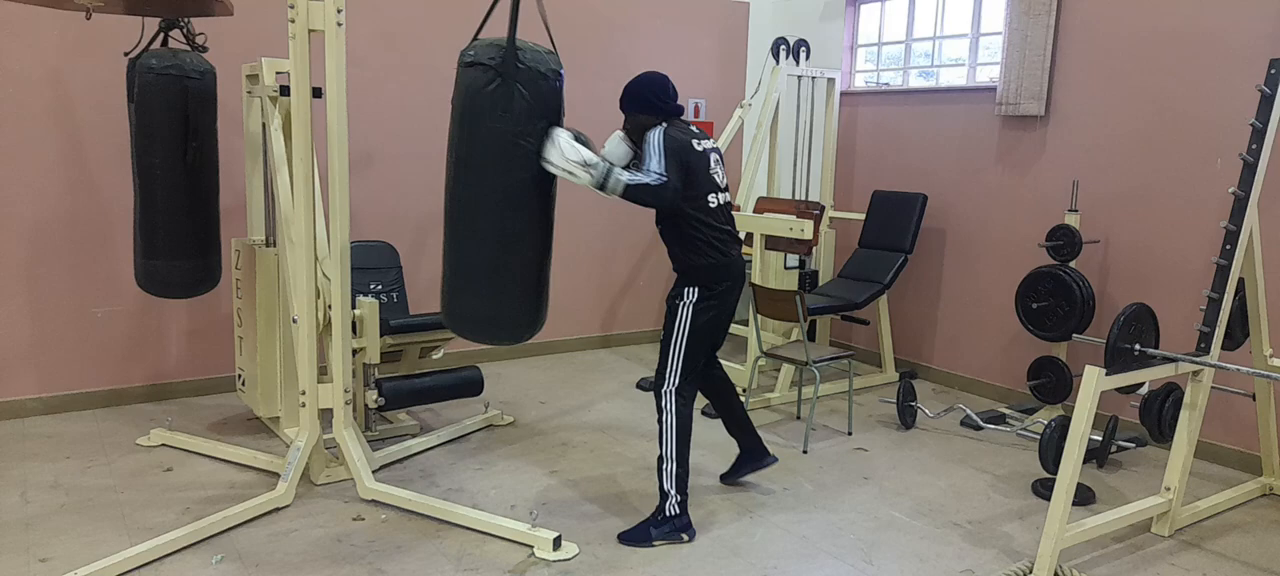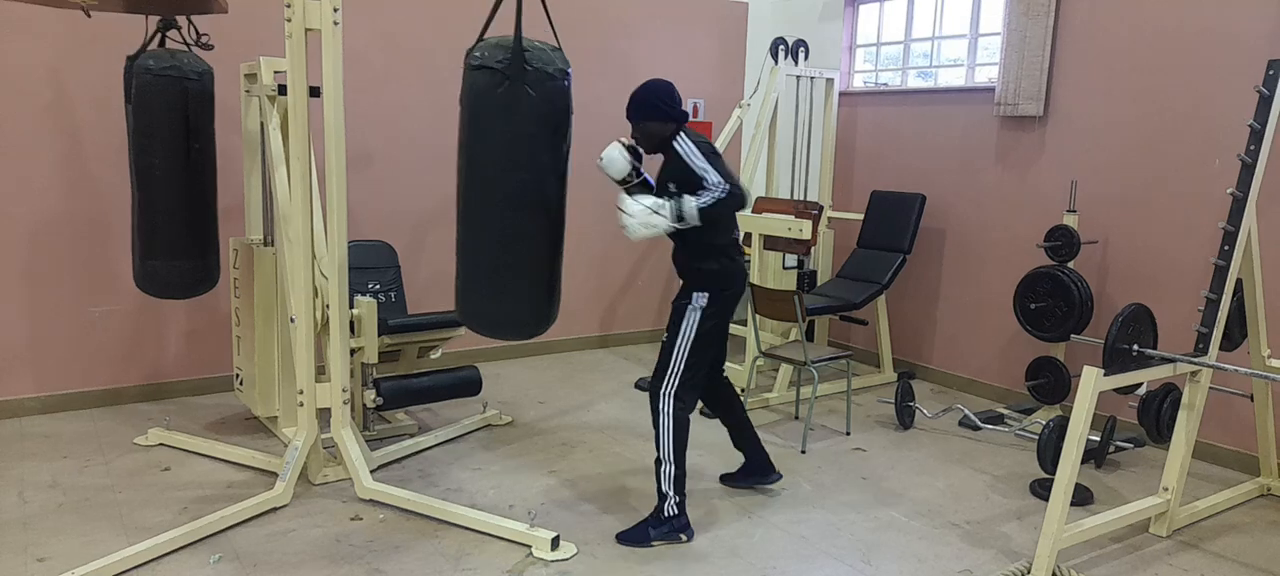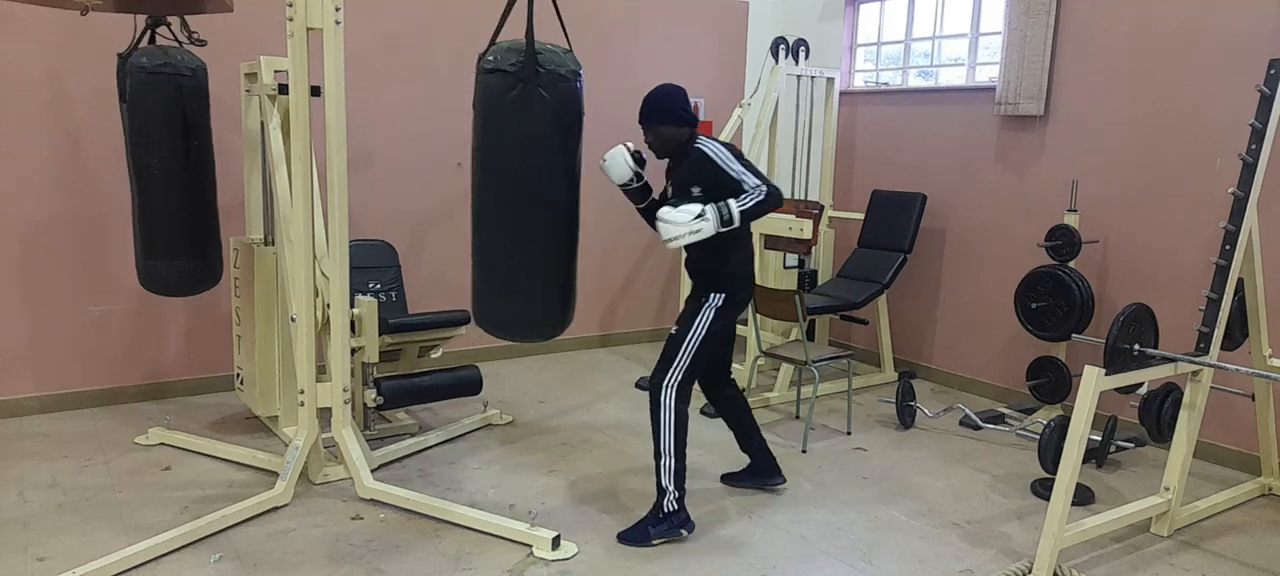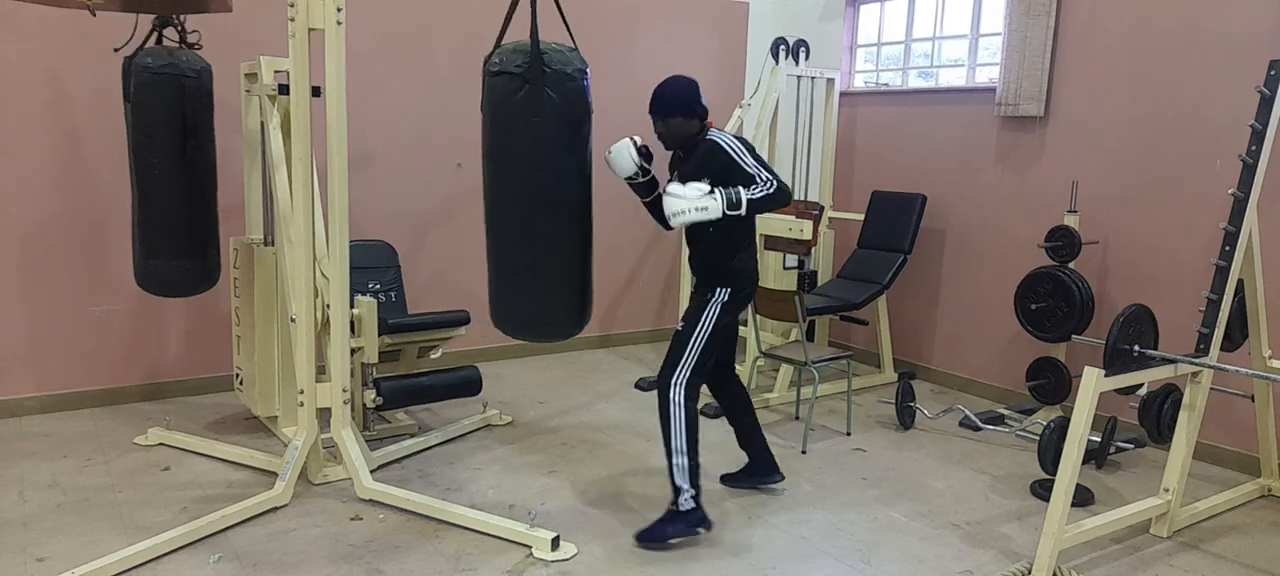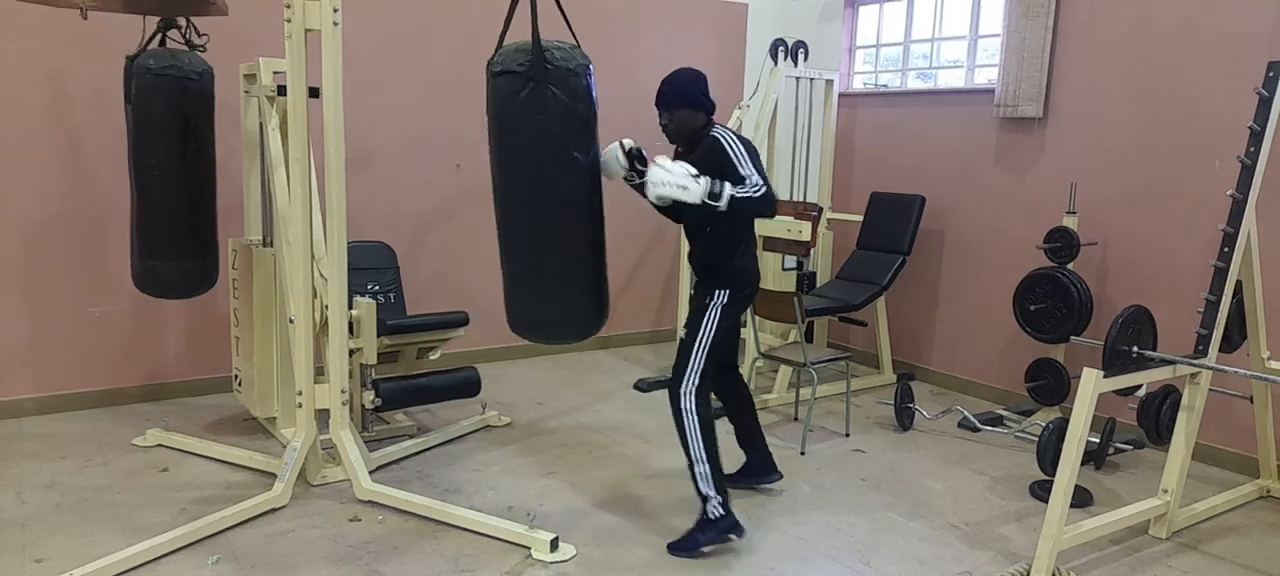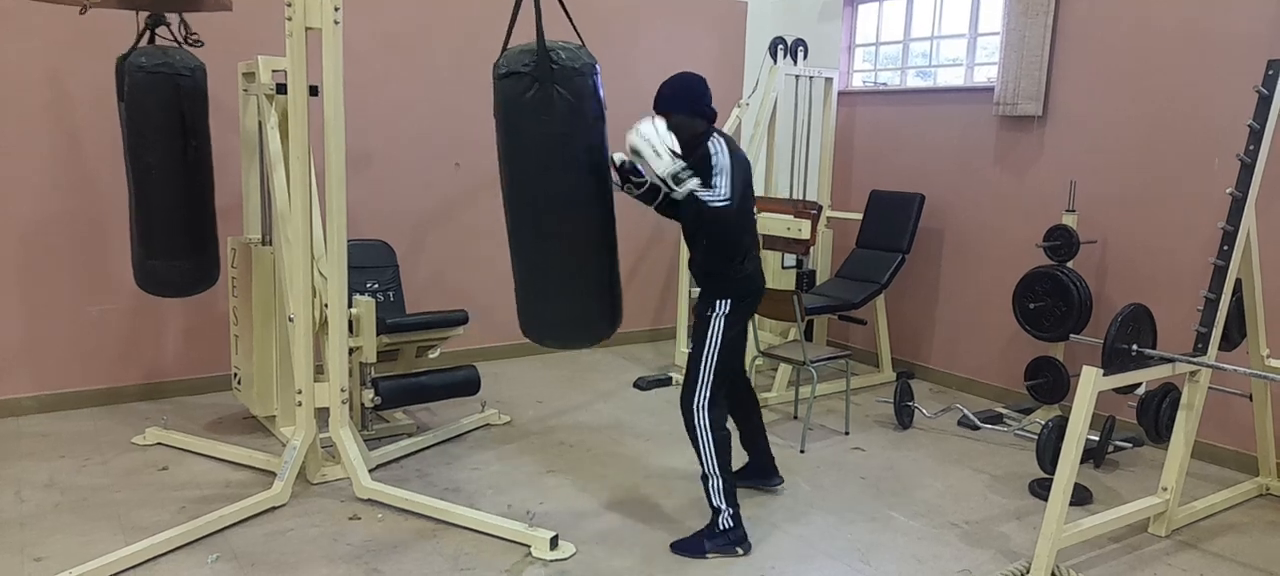
dt=0.1s
person 1, frame 1
left shoulder: (662, 139)
right shoulder: (696, 139)
left elbow: (655, 187)
left wrist: (585, 166)
right wrist: (620, 166)
left hip: (701, 280)
right hip: (727, 270)
left knee: (672, 387)
right knee: (700, 366)
left ankle: (673, 515)
right ankle: (752, 449)
person 1, frame 2
left shoulder: (685, 149)
right shoulder: (677, 152)
left elbow: (727, 195)
right elbow: (666, 205)
left wrist: (665, 213)
right wrist: (634, 186)
left hip: (710, 284)
right hip: (718, 280)
left knee: (670, 390)
right knee: (705, 375)
left ankle: (671, 514)
right ankle: (758, 464)
person 1, frame 3
left shoulder: (712, 155)
right shoulder: (678, 166)
left elbow: (768, 195)
right elbow: (666, 225)
left wrist: (710, 217)
right wrist: (635, 186)
left hip: (723, 287)
right hip: (714, 284)
left knee: (668, 386)
right knee: (714, 376)
left ankle: (672, 510)
right ankle: (764, 466)
person 1, frame 4
left shoulder: (723, 147)
right shoulder: (683, 157)
left elbow: (778, 191)
right elbow: (671, 219)
left wrist: (716, 201)
right wrist: (640, 180)
left hip: (727, 282)
right hip: (715, 280)
left knee: (675, 384)
right knee: (717, 372)
left ankle: (686, 507)
right ankle: (762, 464)
person 1, frame 5
left shoulder: (727, 144)
right shoulder: (687, 149)
left elbow: (765, 202)
right elbow: (679, 212)
left wrist: (701, 186)
right wrist: (638, 174)
left hip: (726, 282)
right hip: (718, 278)
left knee: (687, 391)
right knee: (723, 373)
left ankle: (719, 516)
right ankle: (760, 464)
person 1, frame 6
left shoulder: (719, 150)
right shoulder: (693, 152)
left elbow: (725, 213)
right elbow: (679, 209)
left wrist: (672, 173)
right wrist: (634, 179)
left hip: (729, 289)
right hip: (727, 283)
left knee: (701, 400)
right knee: (730, 375)
left ankle: (727, 527)
right ankle: (761, 465)
